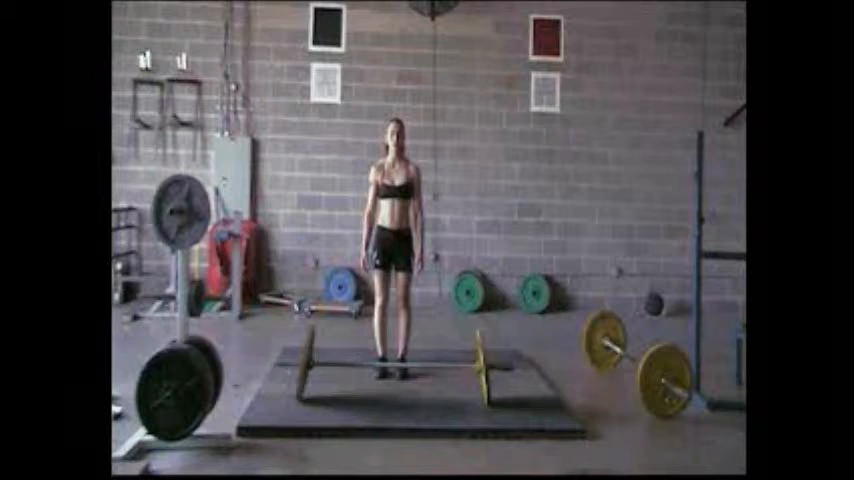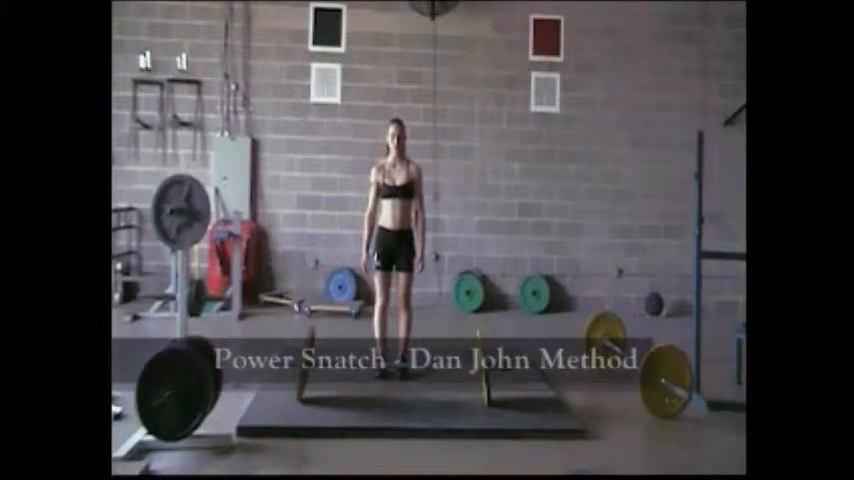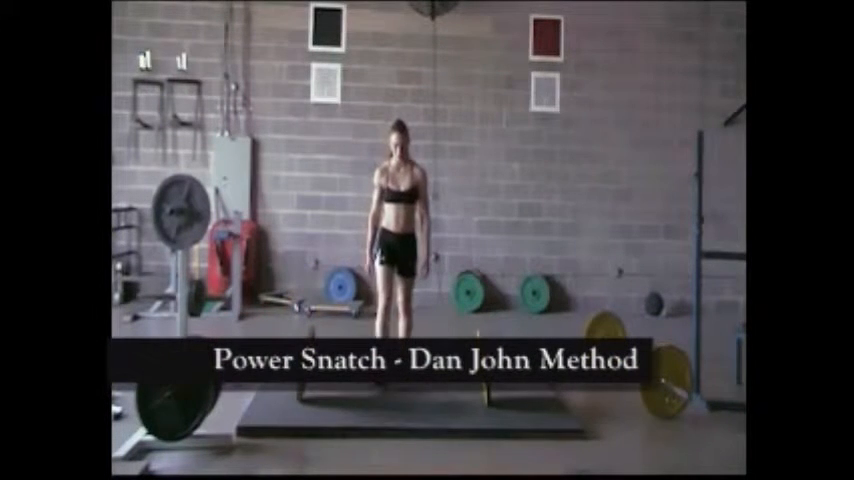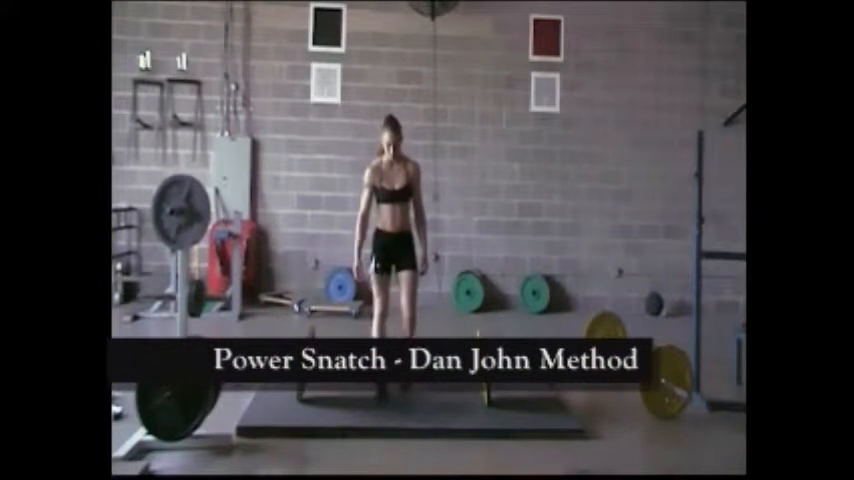
dt=0.5s
person 1, frame 1
left shoulder: (412, 170)
right shoulder: (377, 169)
left elbow: (417, 211)
right elbow: (370, 210)
left wrist: (420, 248)
right wrist: (364, 247)
left hip: (404, 238)
right hip: (381, 237)
left knee: (403, 301)
right knee: (381, 301)
left ankle: (402, 357)
right ankle: (381, 358)
person 1, frame 2
left shoulder: (414, 169)
right shoulder: (378, 169)
left elbow: (419, 211)
right elbow: (371, 211)
left wrist: (421, 249)
right wrist: (364, 248)
left hip: (405, 239)
right hip: (383, 238)
left knee: (404, 301)
right knee: (381, 302)
left ankle: (402, 358)
right ankle: (382, 358)
person 1, frame 3
left shoulder: (418, 173)
right shoulder: (381, 173)
left elbow: (423, 215)
right elbow: (374, 214)
left wrist: (425, 254)
right wrist: (368, 251)
left hip: (408, 241)
right hip: (385, 240)
left knee: (404, 305)
right knee: (384, 303)
person 1, frame 4
left shoulder: (412, 168)
right shoulder: (373, 171)
left elbow: (418, 210)
right elbow: (363, 214)
left wrist: (424, 249)
right wrist: (357, 254)
left hip: (405, 242)
right hip: (381, 241)
left knee: (409, 310)
right knee: (380, 310)
